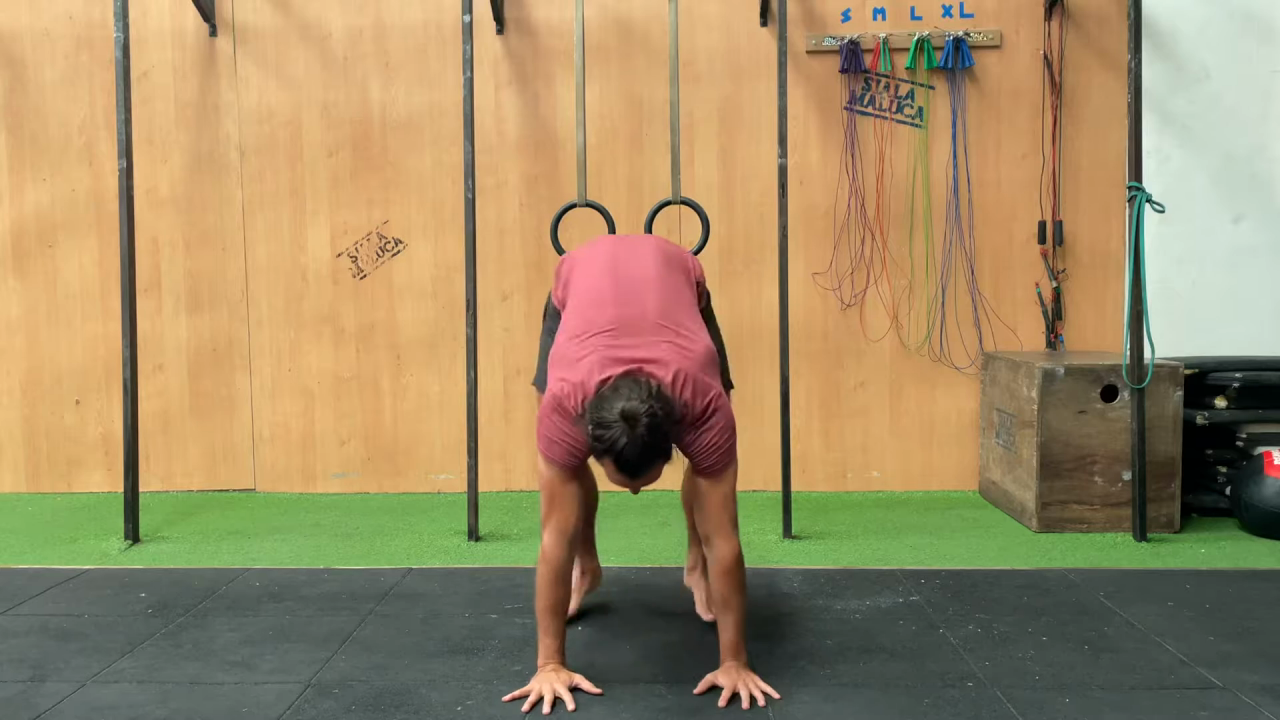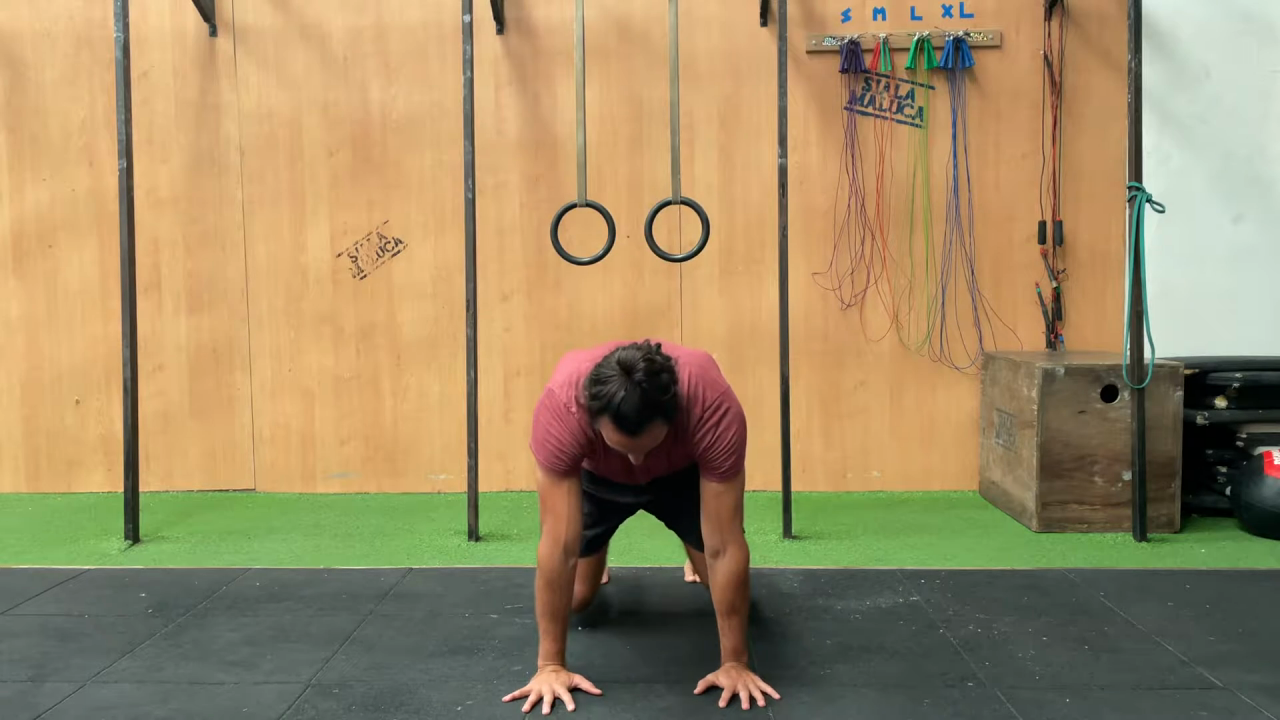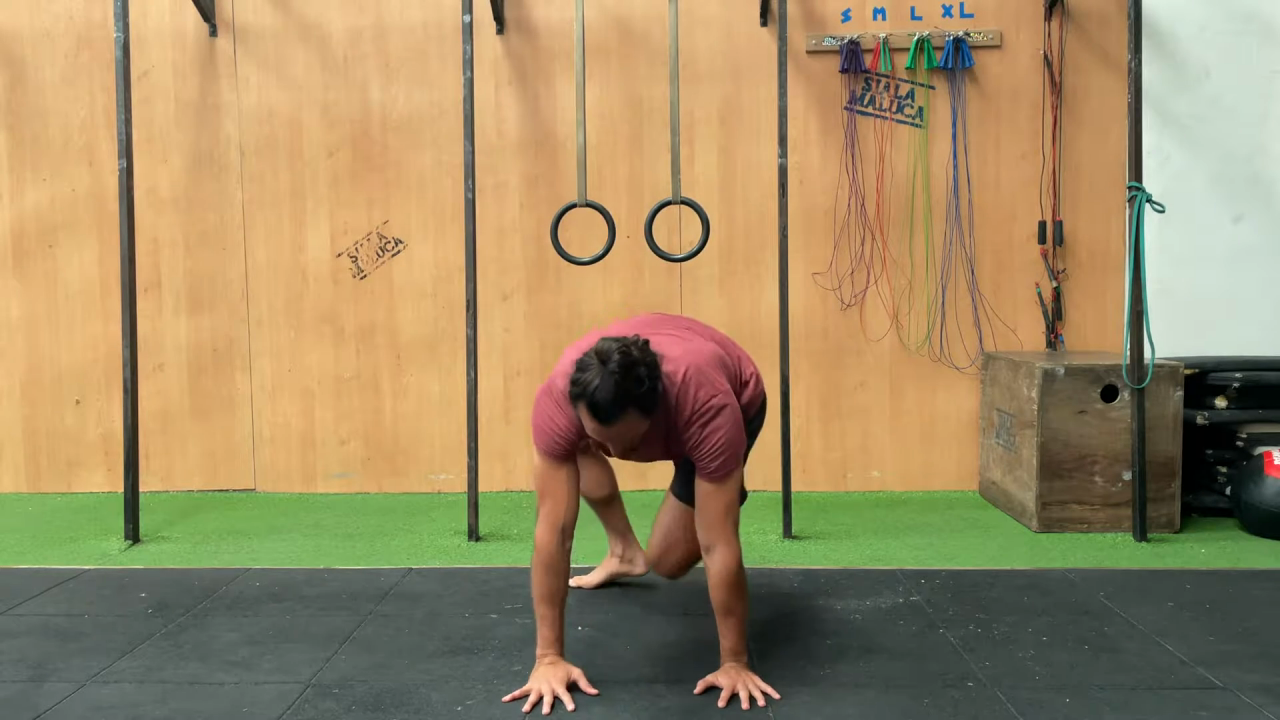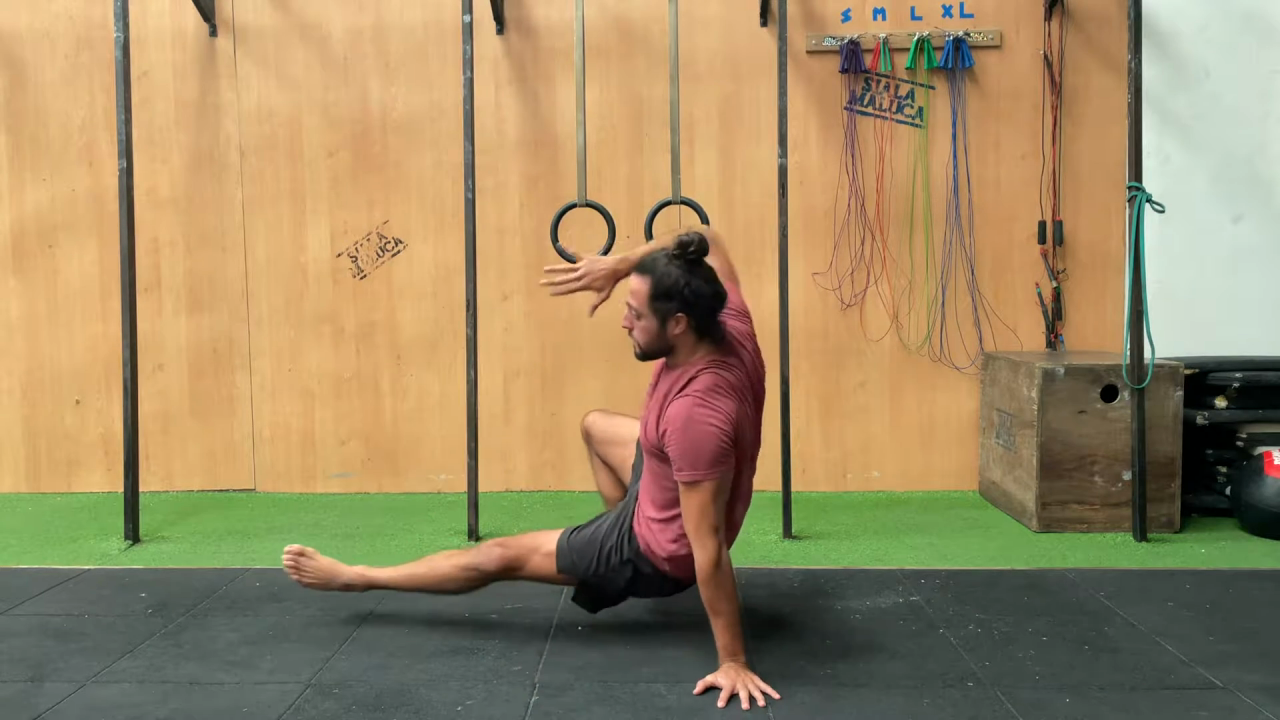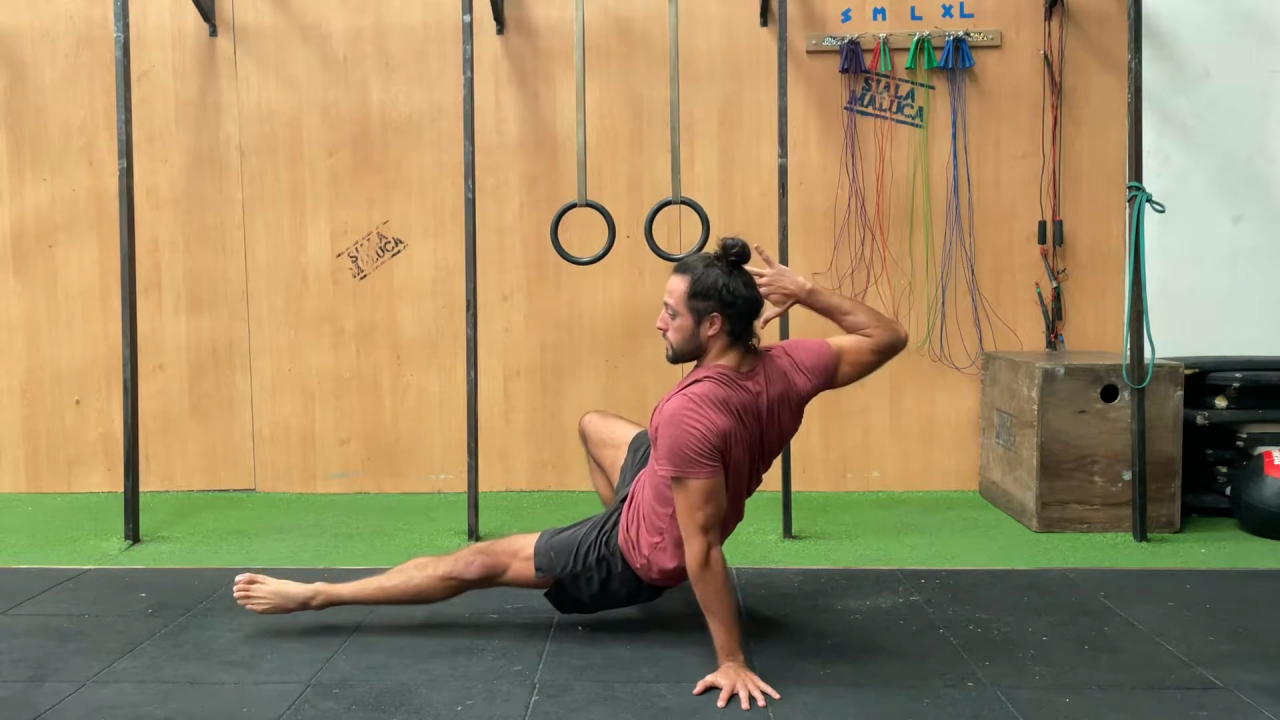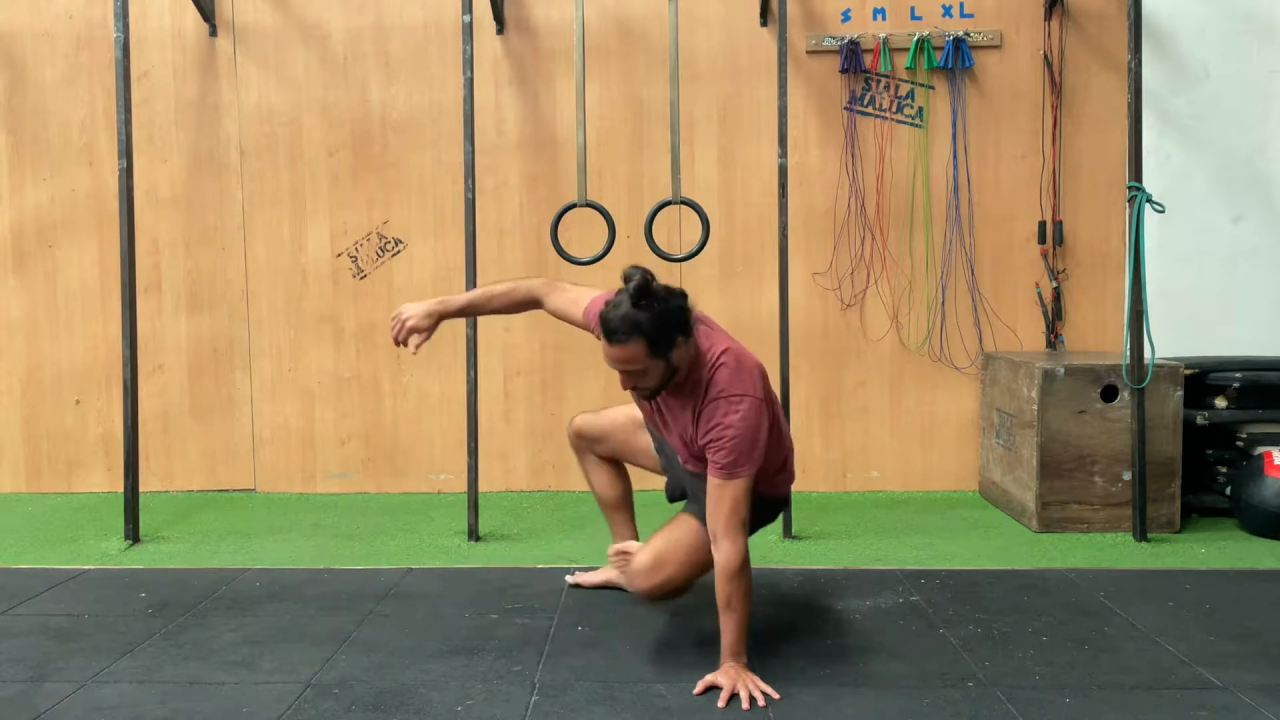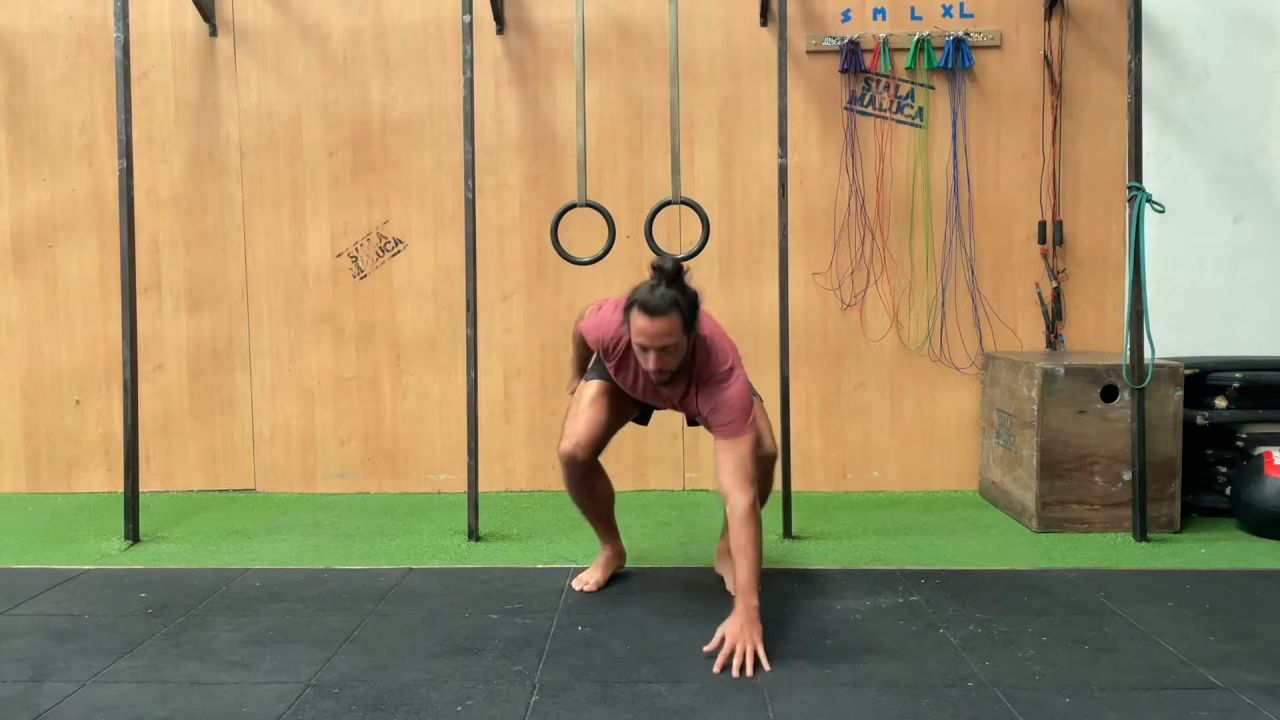
dt=0.7s
person 1, frame 1
left shoulder: (704, 406)
right shoulder: (565, 403)
left elbow: (721, 537)
right elbow: (557, 536)
left wrist: (734, 661)
right wrist: (550, 663)
left knee: (708, 466)
right knee: (563, 467)
left ankle: (692, 562)
right ankle: (587, 566)
person 1, frame 2
left shoulder: (714, 405)
right shoulder: (562, 403)
left elbow: (727, 547)
right elbow: (557, 545)
left wrist: (734, 664)
right wrist: (550, 665)
right hip: (595, 472)
right knee: (574, 597)
left ankle: (697, 553)
right ankle: (595, 553)
person 1, frame 3
left shoulder: (709, 408)
right shoulder: (561, 397)
left elbow: (718, 547)
right elbow: (553, 528)
left wrist: (734, 663)
right wrist: (548, 654)
left hip: (736, 397)
left knee: (664, 561)
right ankle: (623, 552)
person 1, frame 4
left shoulder: (698, 414)
right shoulder: (727, 323)
left elbow: (709, 552)
right elbow: (707, 240)
left wrist: (732, 664)
right wrist: (619, 267)
left hip: (661, 547)
right hip: (665, 486)
left knee: (498, 556)
right knee: (596, 427)
left ankle: (360, 577)
right ankle: (605, 557)
person 1, frame 5
left shoulder: (690, 415)
right shoulder: (791, 367)
left elbow: (700, 551)
right elbow: (889, 336)
left wrist: (732, 664)
right wrist: (808, 291)
left hip: (640, 554)
right hip: (664, 489)
left knee: (476, 563)
right knee: (593, 426)
left ankle: (311, 595)
person 1, frame 6
left shoulder: (731, 407)
right shoulder: (641, 320)
left elbow: (729, 545)
right elbow: (545, 290)
left wrist: (733, 663)
right wrist: (441, 307)
left hip: (754, 488)
right hip: (689, 445)
left knee: (650, 578)
right knee: (583, 432)
left ankle: (634, 567)
right ankle: (623, 556)
person 1, frame 7
left shoulder: (721, 377)
right shoulder: (606, 326)
left elbow: (740, 500)
left wrist: (747, 614)
right wrist: (577, 375)
left hip: (701, 391)
right hip: (620, 376)
left knee: (762, 453)
right knee: (573, 452)
left ankle: (725, 553)
right ankle: (611, 549)
